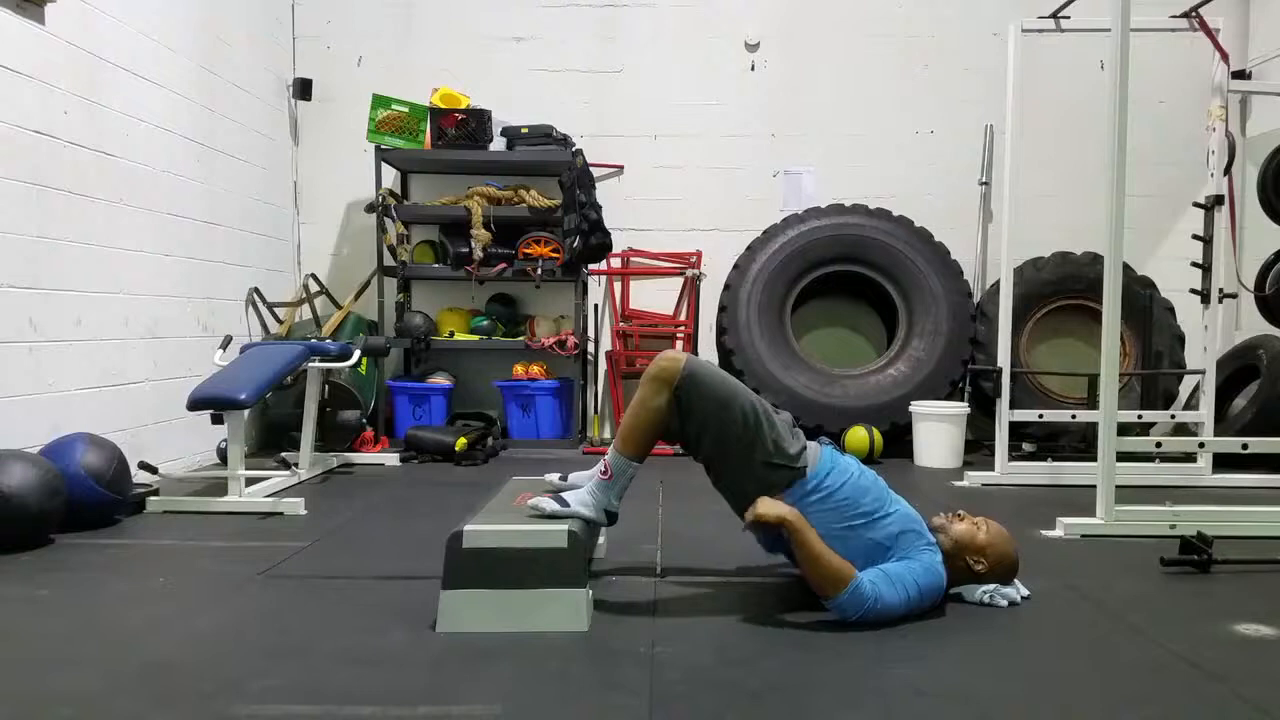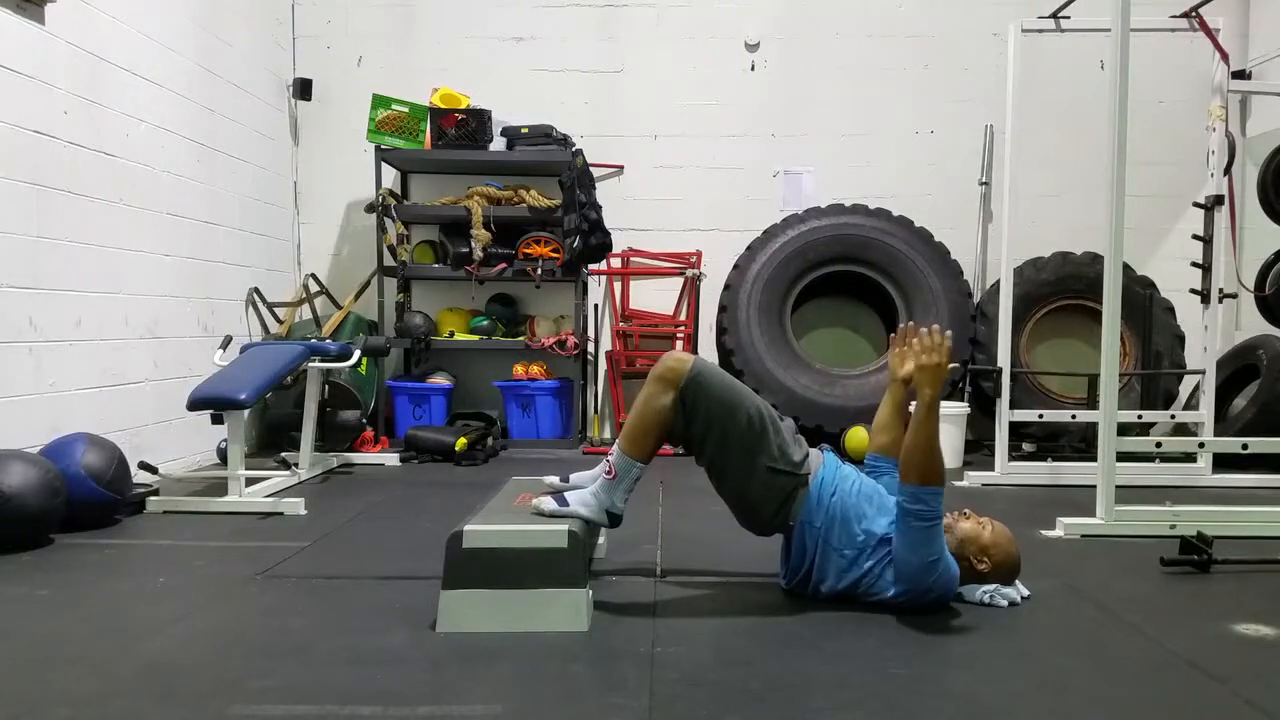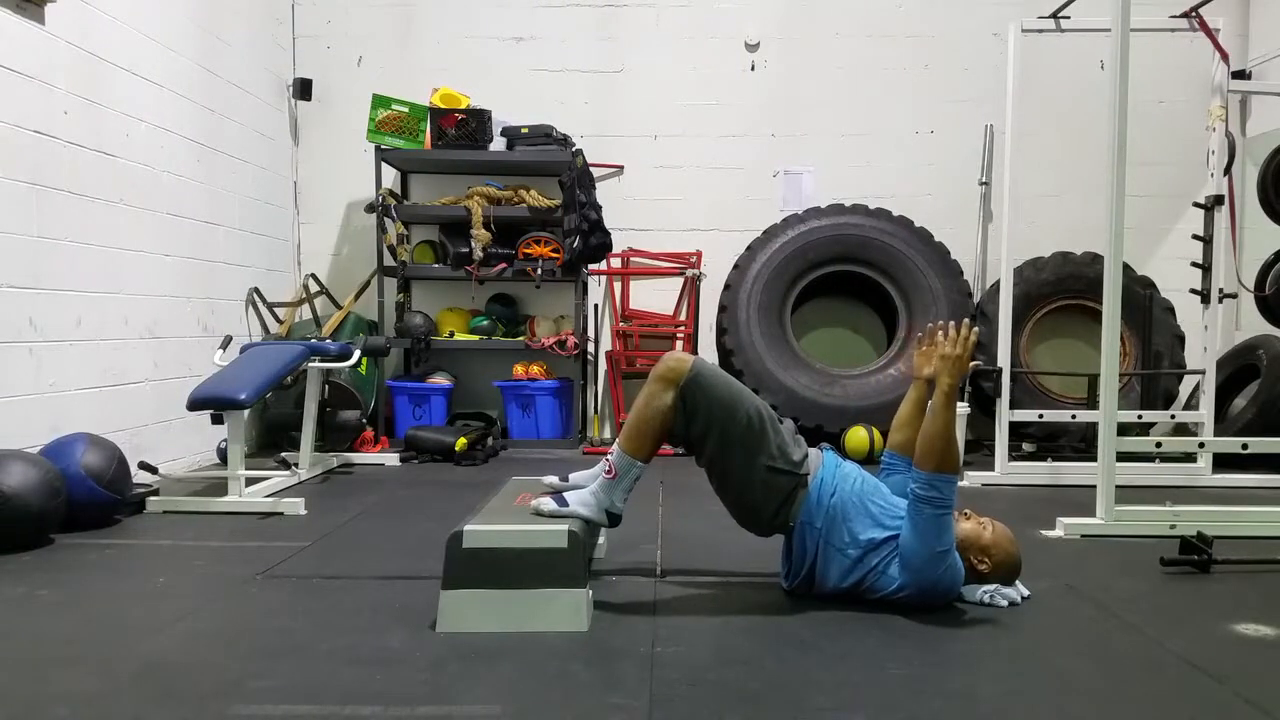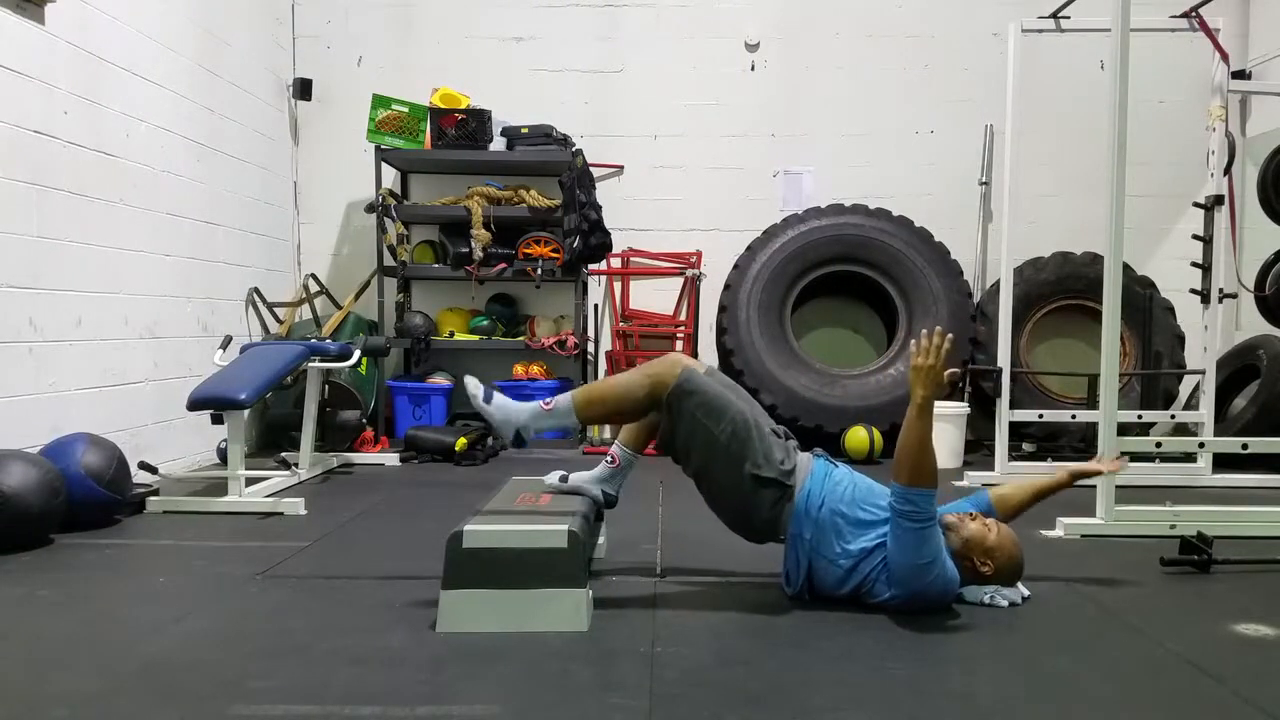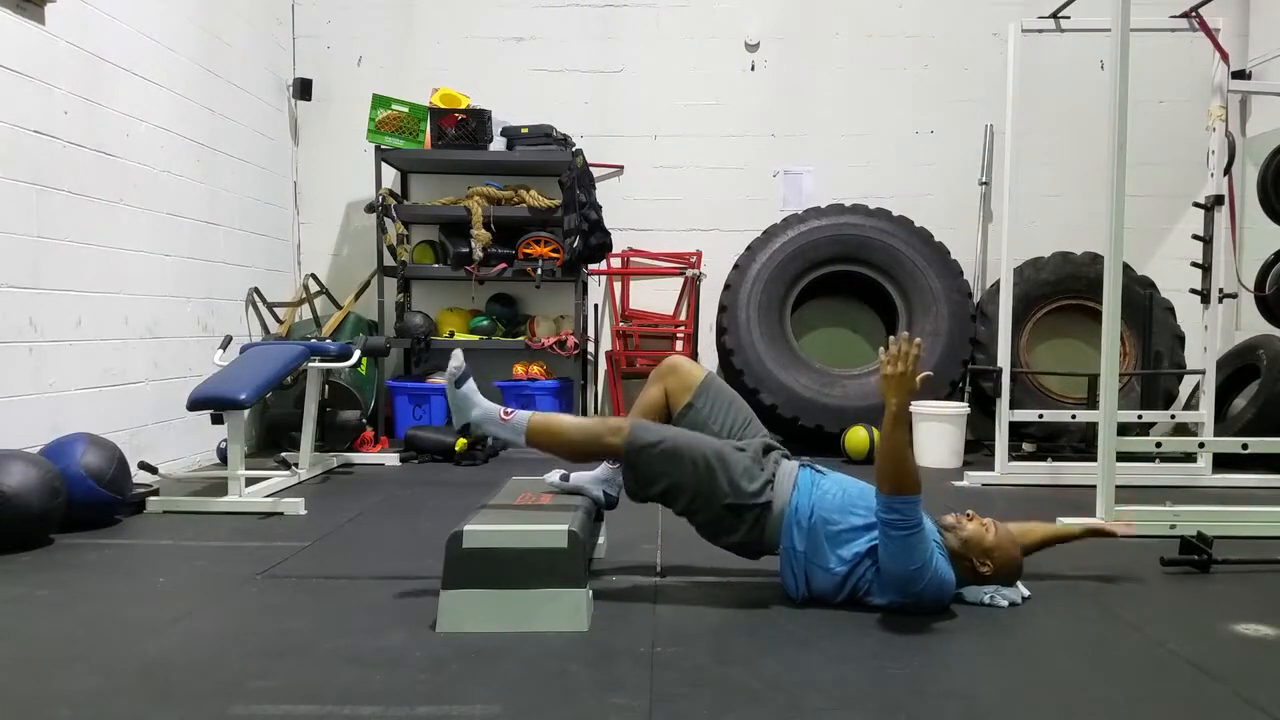
dt=1s
person 1, frame 1
left shoulder: (928, 575)
right shoulder: (922, 544)
left elbow: (853, 599)
left wrist: (791, 519)
left hip: (786, 478)
right hip: (800, 464)
left knee: (670, 372)
right knee: (673, 383)
left ankle: (602, 497)
right ankle: (605, 476)
person 1, frame 2
left shoulder: (934, 575)
right shoulder: (916, 534)
left elbow: (922, 496)
right elbow: (883, 465)
left wrist: (929, 395)
right wrist: (899, 386)
left hip: (788, 488)
right hip: (806, 474)
left knee: (676, 371)
right knee: (678, 385)
left ankle: (605, 497)
right ankle: (608, 476)
person 1, frame 3
left shoulder: (935, 572)
right shoulder: (911, 522)
left elbow: (934, 485)
right elbow: (901, 465)
left wrist: (947, 390)
right wrist: (922, 383)
left hip: (787, 489)
right hip: (802, 472)
left knee: (676, 371)
right knee: (679, 383)
left ankle: (605, 497)
right ankle: (609, 476)
person 1, frame 4
left shoulder: (929, 577)
right shoulder: (944, 544)
left elbow: (913, 499)
right elbow: (994, 497)
left wrist: (923, 399)
right wrist: (1071, 472)
left hip: (775, 492)
right hip: (794, 468)
left knee: (668, 374)
right knee: (675, 376)
left ankle: (525, 418)
right ankle: (607, 479)
person 1, frame 5
left shoulder: (925, 577)
right shoulder: (940, 544)
left elbow: (898, 504)
right elbow: (1015, 536)
left wrist: (896, 408)
right wrist: (1079, 525)
left hip: (758, 504)
right hip: (773, 469)
left knee: (615, 433)
right knee: (674, 369)
left ankle: (487, 415)
right ankle: (603, 483)
